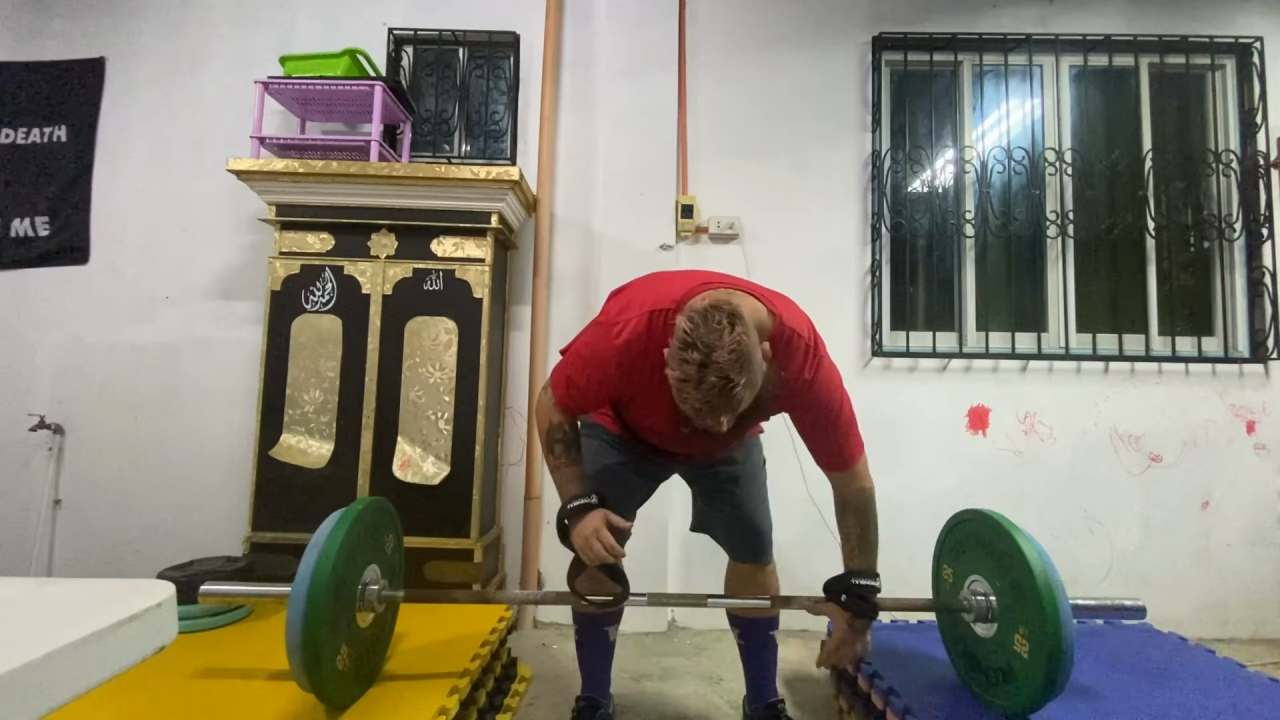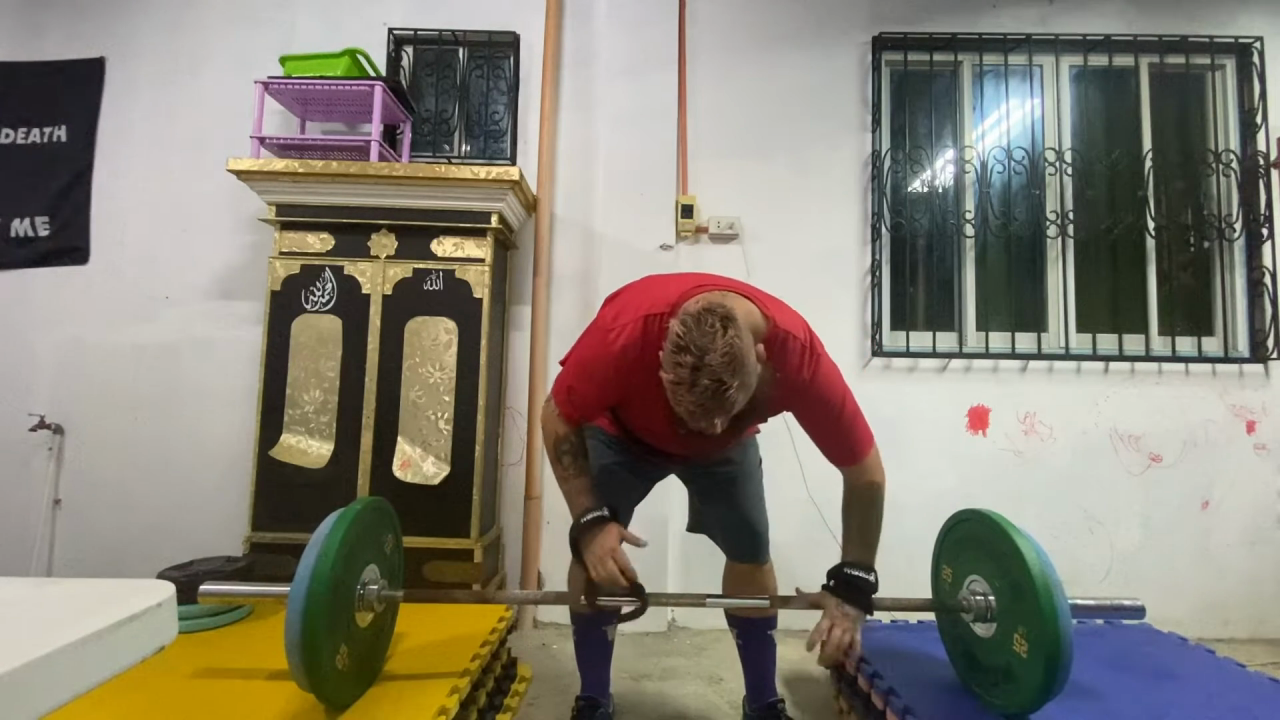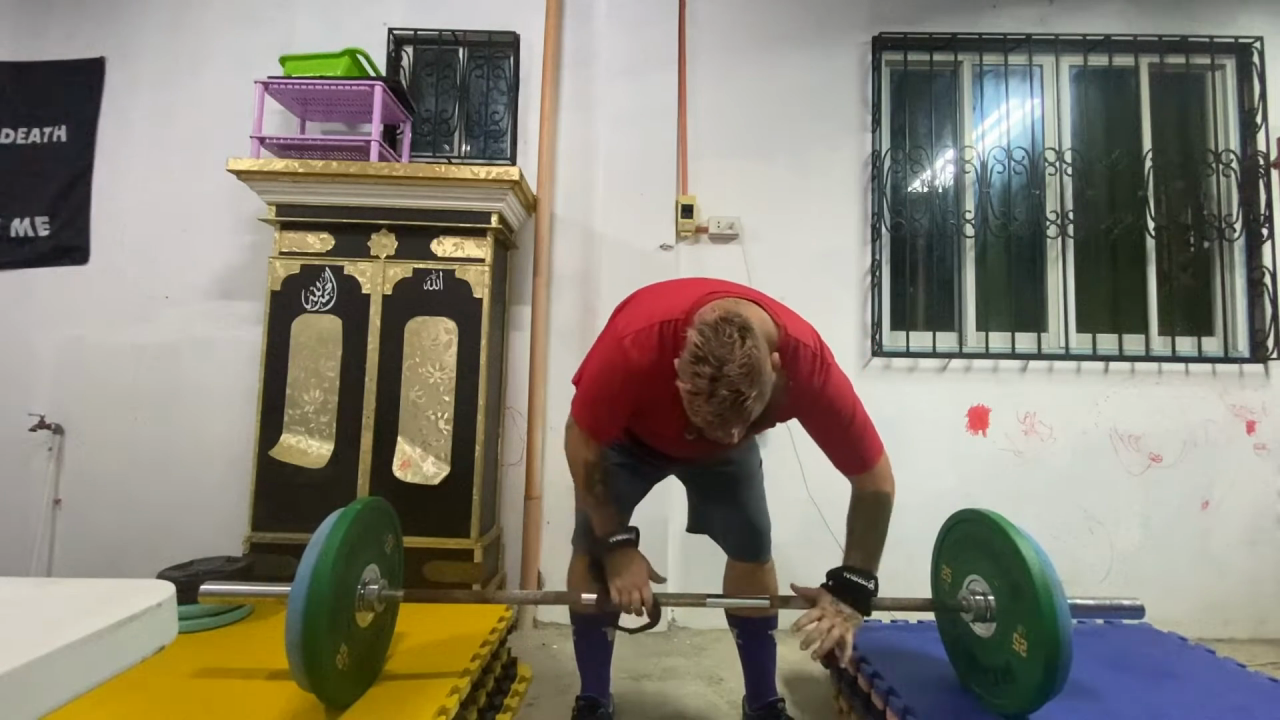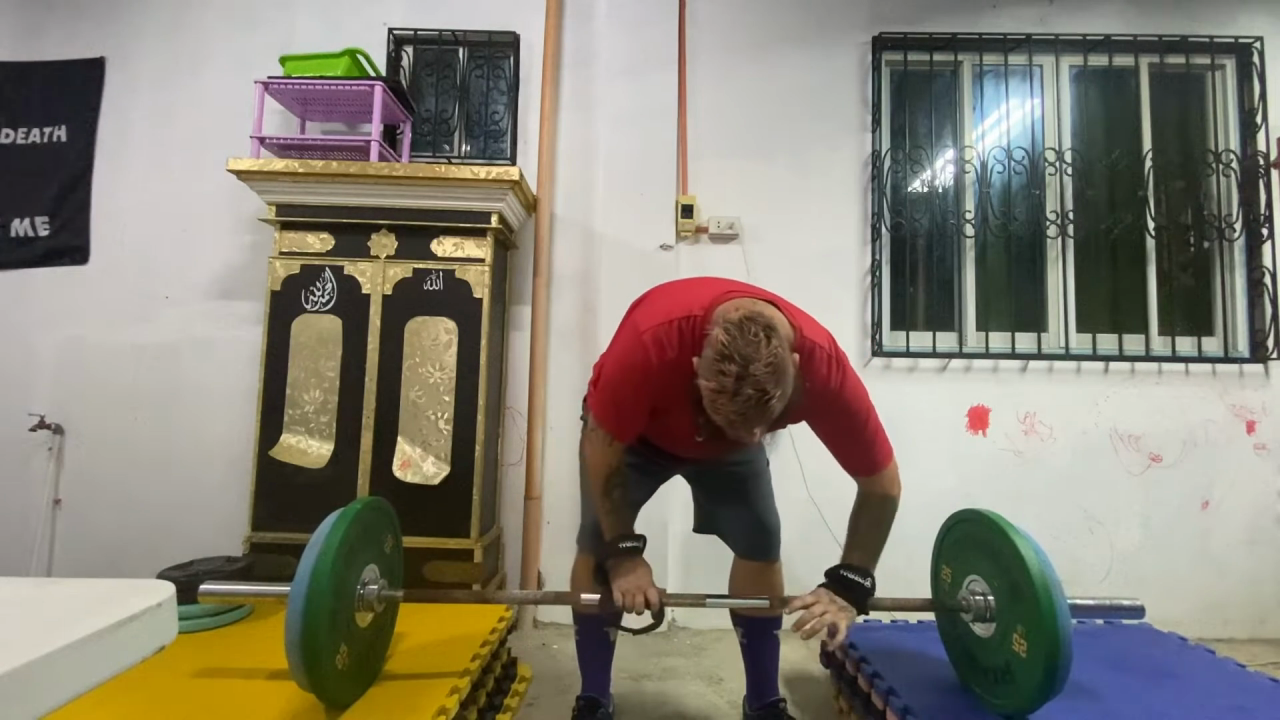
dt=0.3s
person 1, frame 1
left shoulder: (802, 357)
right shoulder: (630, 327)
left elbow: (852, 480)
right elbow: (553, 405)
left wrist: (857, 591)
right wrist: (576, 505)
right hip: (624, 430)
left knee: (754, 550)
right knee: (596, 546)
person 1, frame 2
left shoulder: (798, 355)
right shoulder: (625, 331)
left elbow: (864, 472)
right elbow: (559, 417)
left wrist: (853, 584)
right wrist: (589, 520)
right hip: (622, 431)
left knee: (750, 550)
right knee: (595, 554)
person 1, frame 3
left shoulder: (807, 364)
right shoulder: (636, 340)
left elbow: (875, 481)
right elbow: (583, 442)
left wrist: (851, 588)
right wrist: (617, 544)
right hip: (624, 433)
left knee: (752, 548)
right knee: (594, 548)
person 1, frame 4
left shoulder: (822, 366)
right shoulder: (653, 336)
left elbow: (882, 483)
right elbow: (602, 442)
left wrist: (849, 583)
right wrist: (623, 550)
right hip: (630, 429)
left knee: (761, 545)
right knee: (599, 547)
